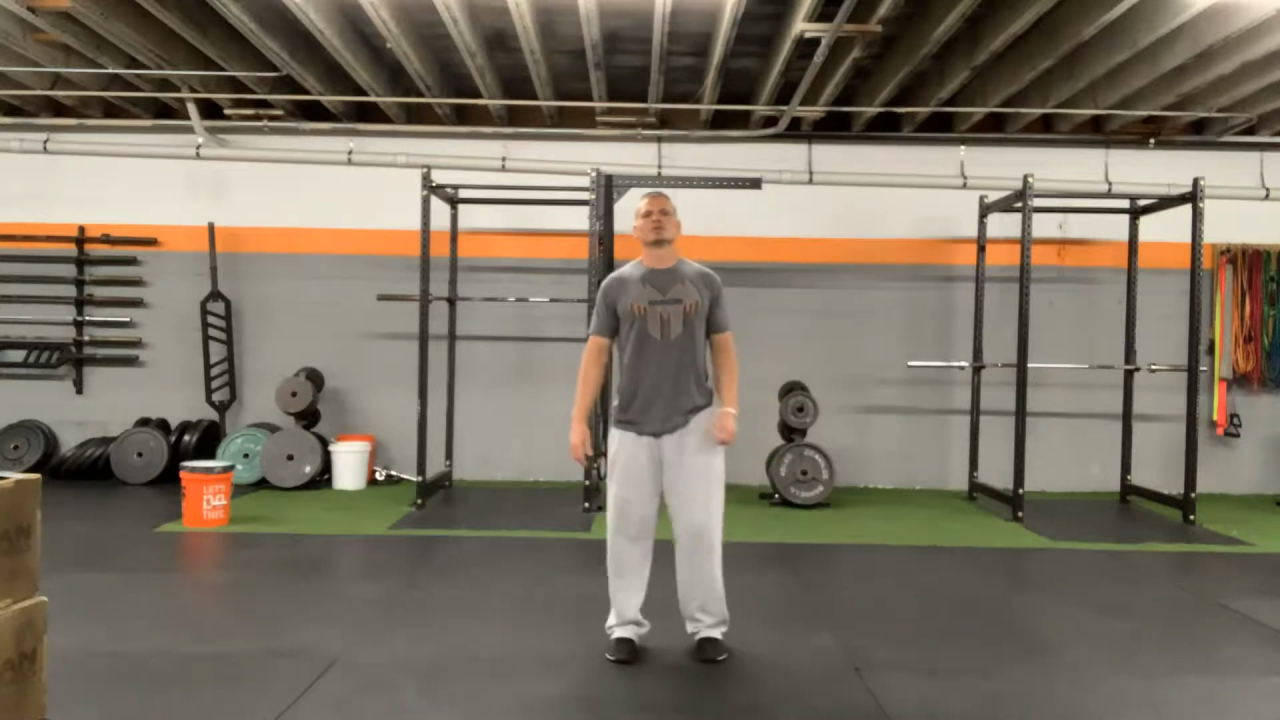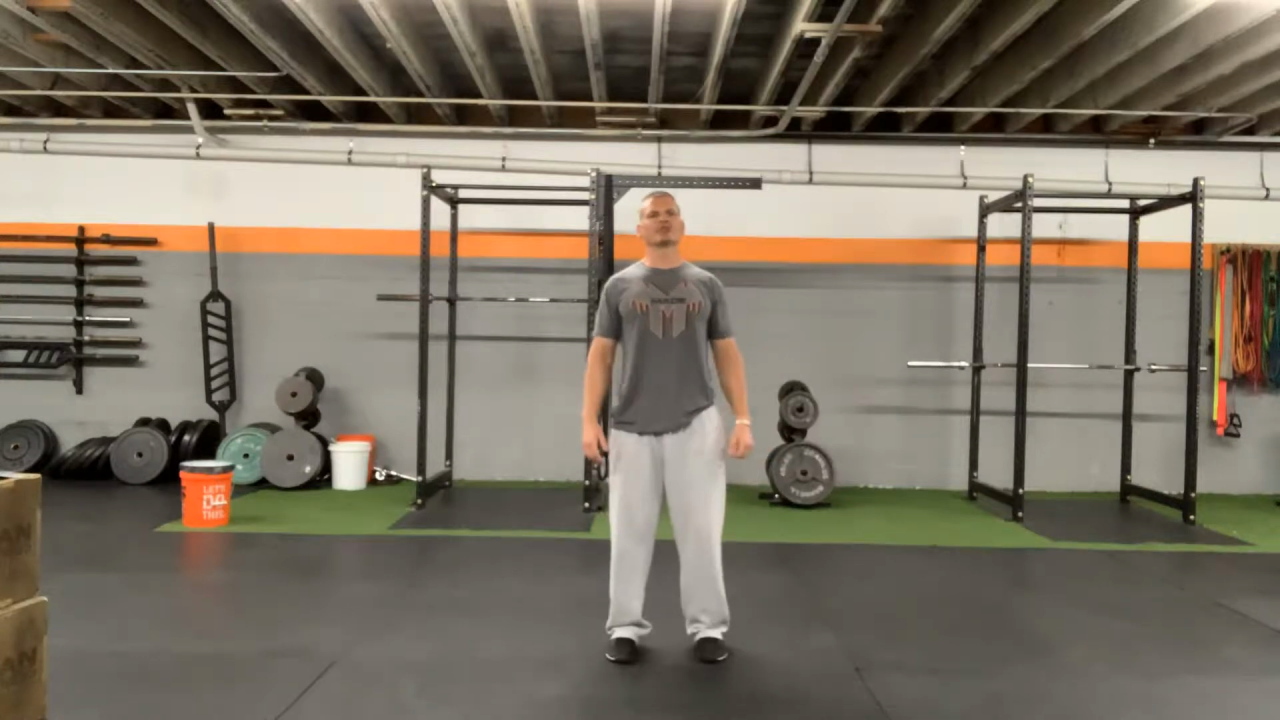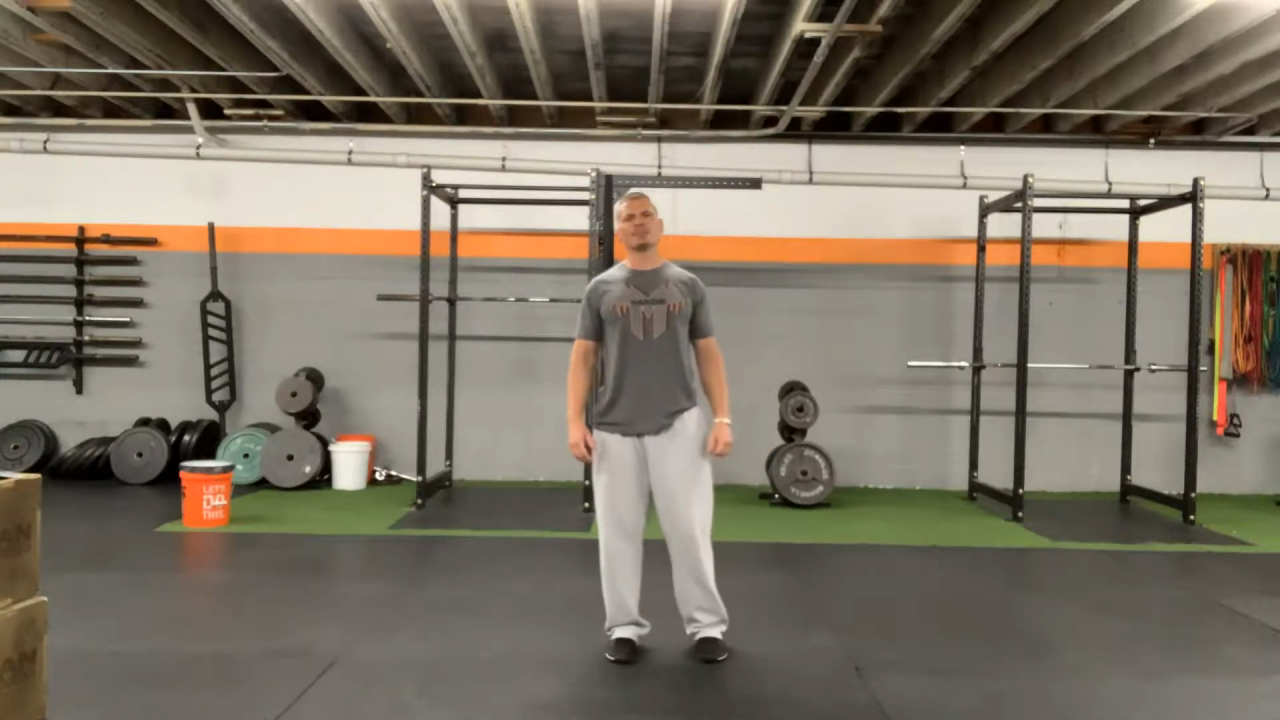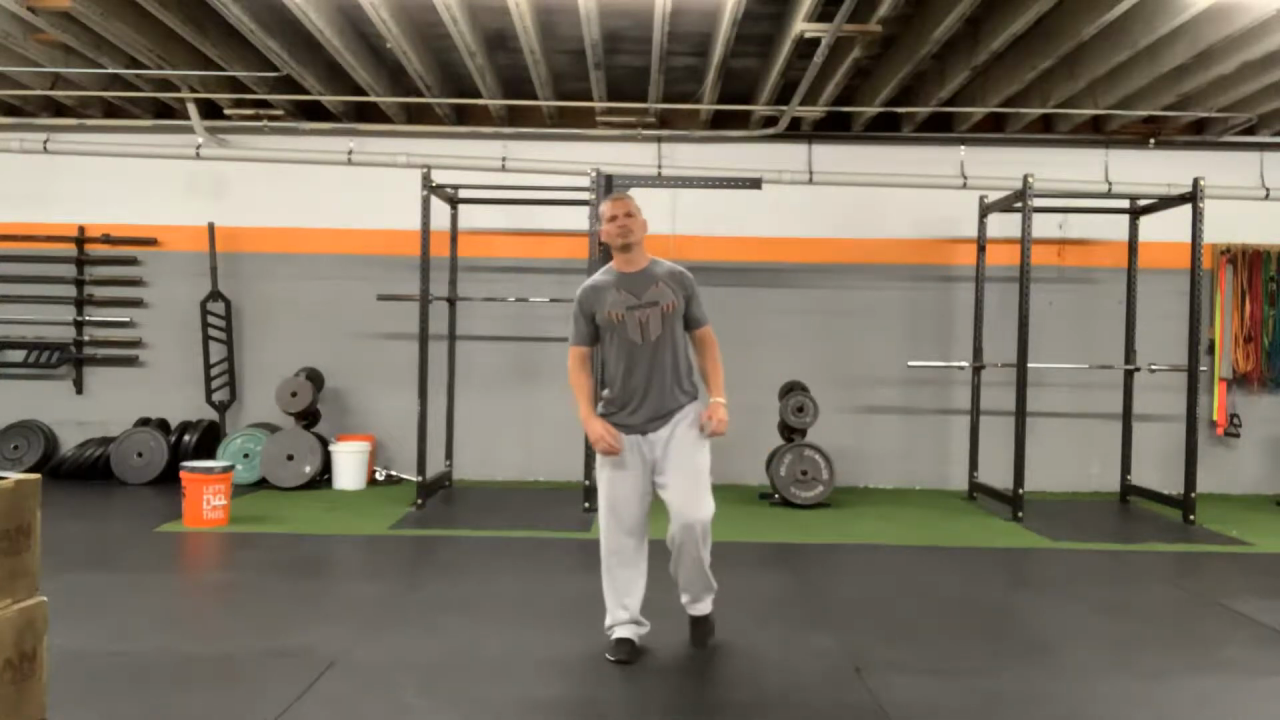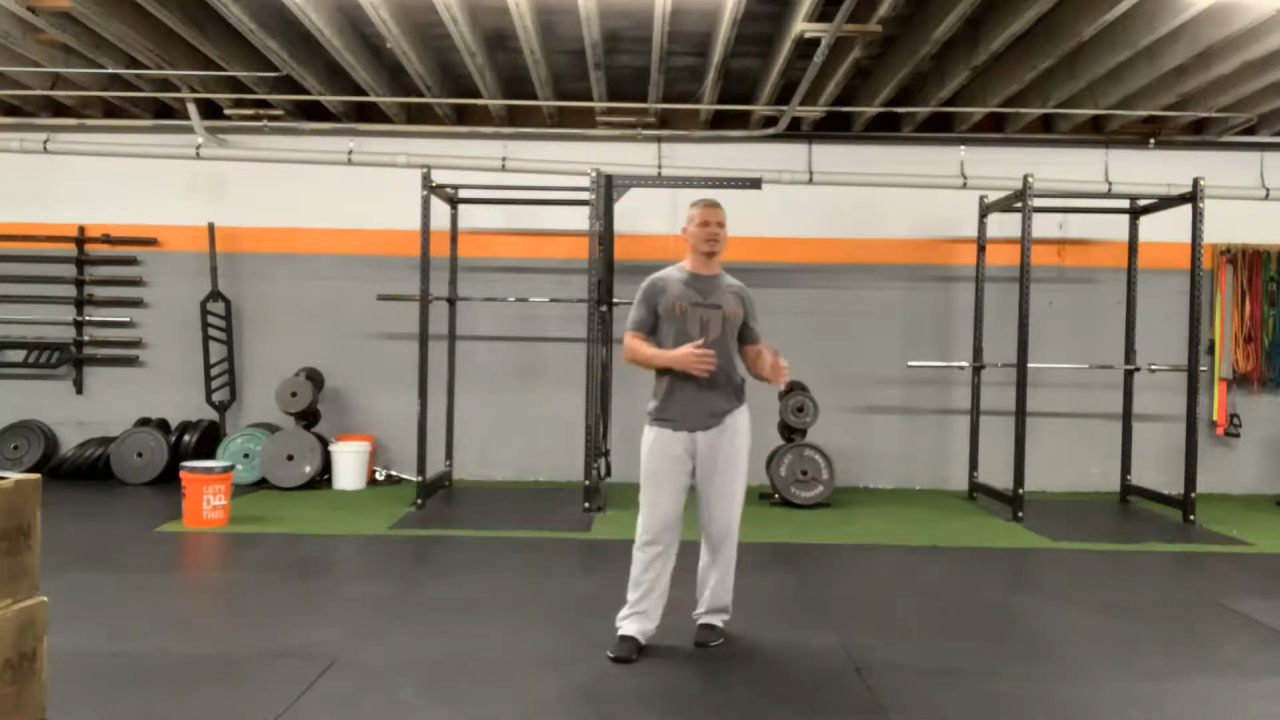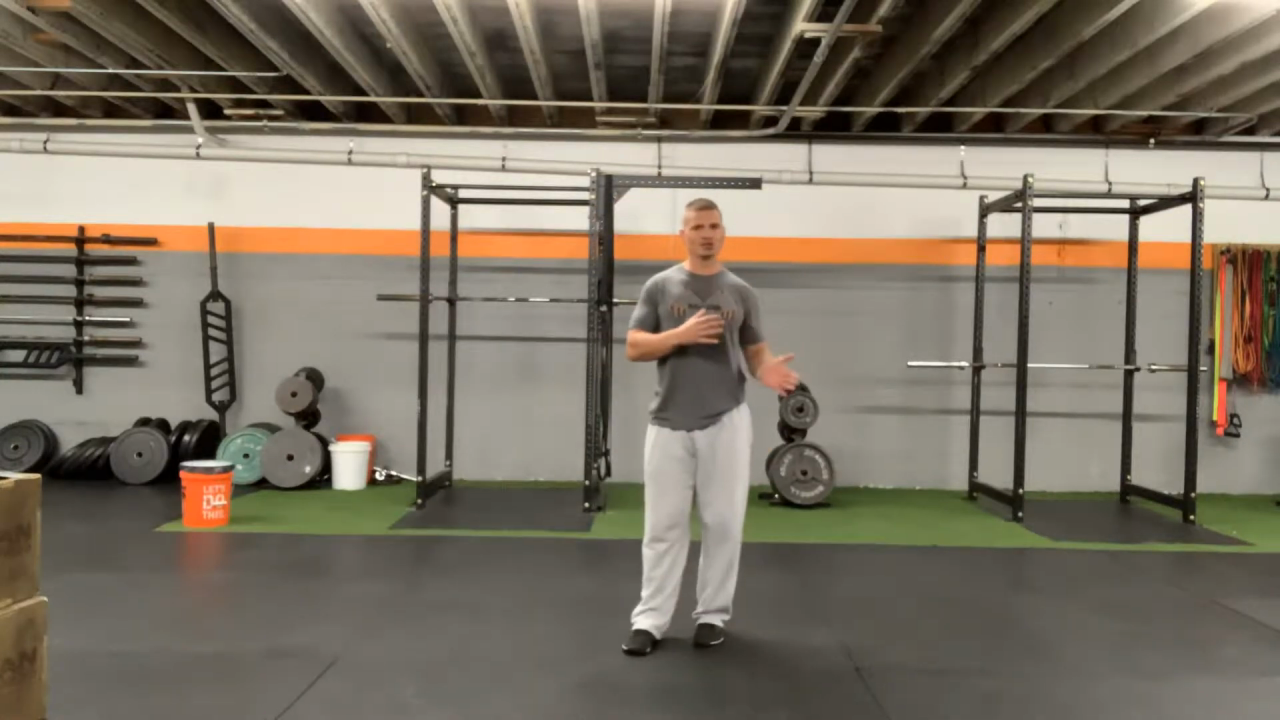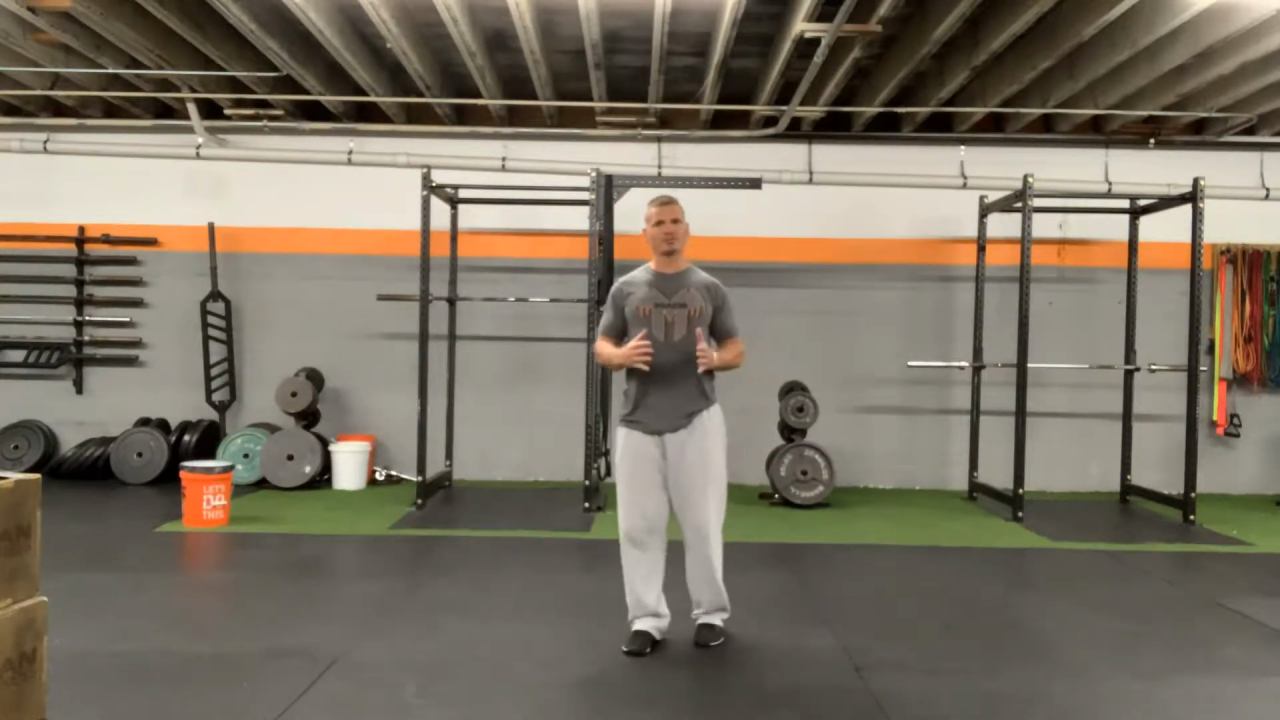
dt=0.7s
person 1, frame 1
left shoulder: (705, 281)
right shoulder: (617, 284)
left elbow: (724, 349)
right elbow: (596, 353)
left wrist: (728, 408)
right wrist: (579, 420)
left hip: (694, 426)
right hip: (632, 428)
left knee: (700, 531)
right knee: (629, 530)
left ankle: (707, 626)
right ankle: (625, 626)
person 1, frame 2
left shoulder: (707, 285)
right shoulder: (619, 285)
left elbow: (727, 355)
right elbow: (600, 355)
left wrist: (743, 419)
right wrist: (589, 421)
left hip: (696, 425)
right hip: (632, 428)
left knee: (700, 532)
right knee: (630, 532)
left ankle: (708, 626)
right ankle: (625, 626)
person 1, frame 3
left shoulder: (688, 285)
right shoulder: (601, 288)
left elbow: (708, 355)
right elbow: (583, 357)
left wrist: (722, 418)
right wrist: (575, 421)
left hip: (679, 424)
right hip: (614, 429)
left knee: (689, 529)
right knee: (619, 531)
left ankle: (706, 625)
right ankle: (624, 626)
person 1, frame 4
left shoulder: (678, 279)
right shoulder: (591, 292)
left elbow: (704, 341)
right elbow: (579, 360)
left wrist: (717, 399)
right wrist: (590, 419)
left hip: (680, 418)
right hip: (621, 427)
left knee: (692, 515)
right knee: (621, 530)
left ankle: (698, 600)
right ankle: (624, 625)
person 1, frame 5
left shoulder: (739, 293)
right shoulder: (657, 285)
left elbow: (753, 354)
right elbow: (631, 347)
left wrist: (770, 369)
right wrist: (674, 358)
left hip: (726, 422)
right hip: (667, 423)
left knee: (721, 525)
right knee: (656, 526)
left ankle: (713, 613)
right ankle: (635, 624)
person 1, frame 6
left shoulder: (741, 292)
right shoulder: (659, 286)
left elbow: (755, 352)
right elbow: (634, 346)
left wrist: (768, 370)
right wrist: (681, 334)
left hip: (726, 421)
right hip: (670, 423)
left knee: (722, 523)
right knee: (664, 525)
left ankle: (712, 614)
right ankle: (650, 619)
person 1, frame 7
left shoulder: (710, 288)
right shoulder: (626, 288)
left elbow: (736, 351)
right elbow: (601, 348)
left wrist: (713, 358)
right wrist: (624, 355)
left hip: (698, 421)
right hip: (639, 424)
left knee: (703, 524)
right knee: (640, 527)
left ankle: (711, 613)
right ankle: (647, 619)
